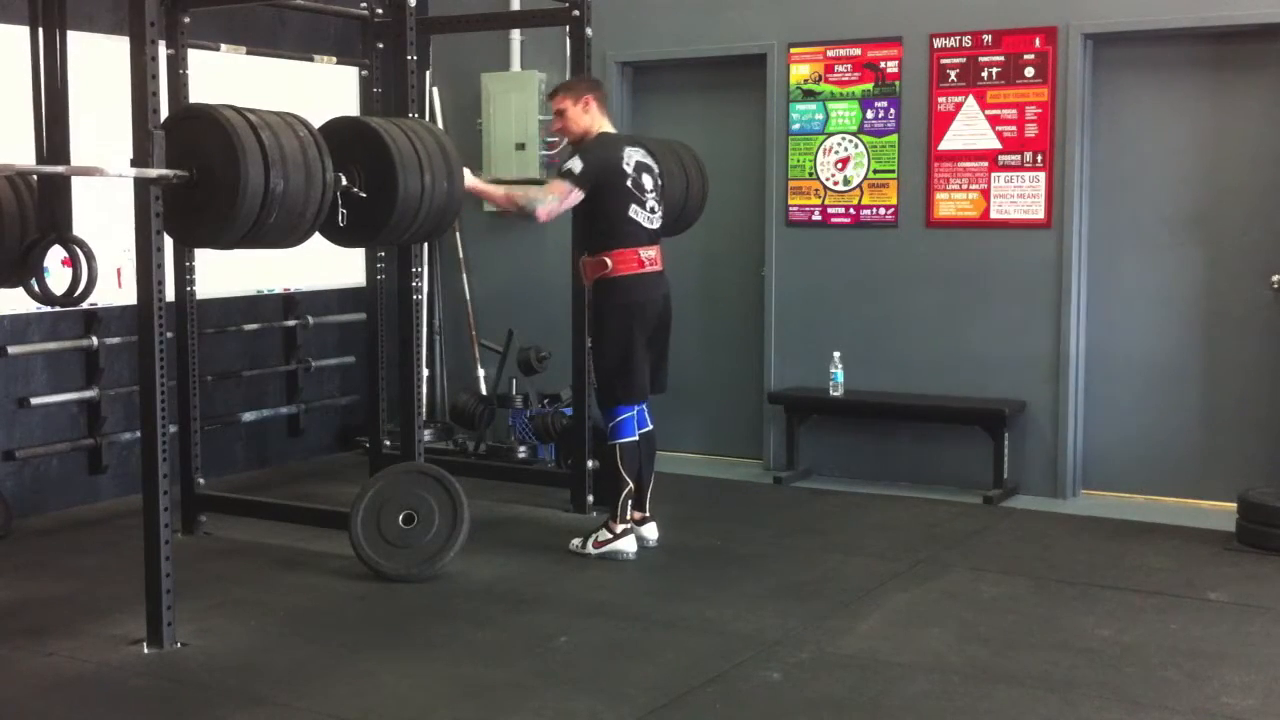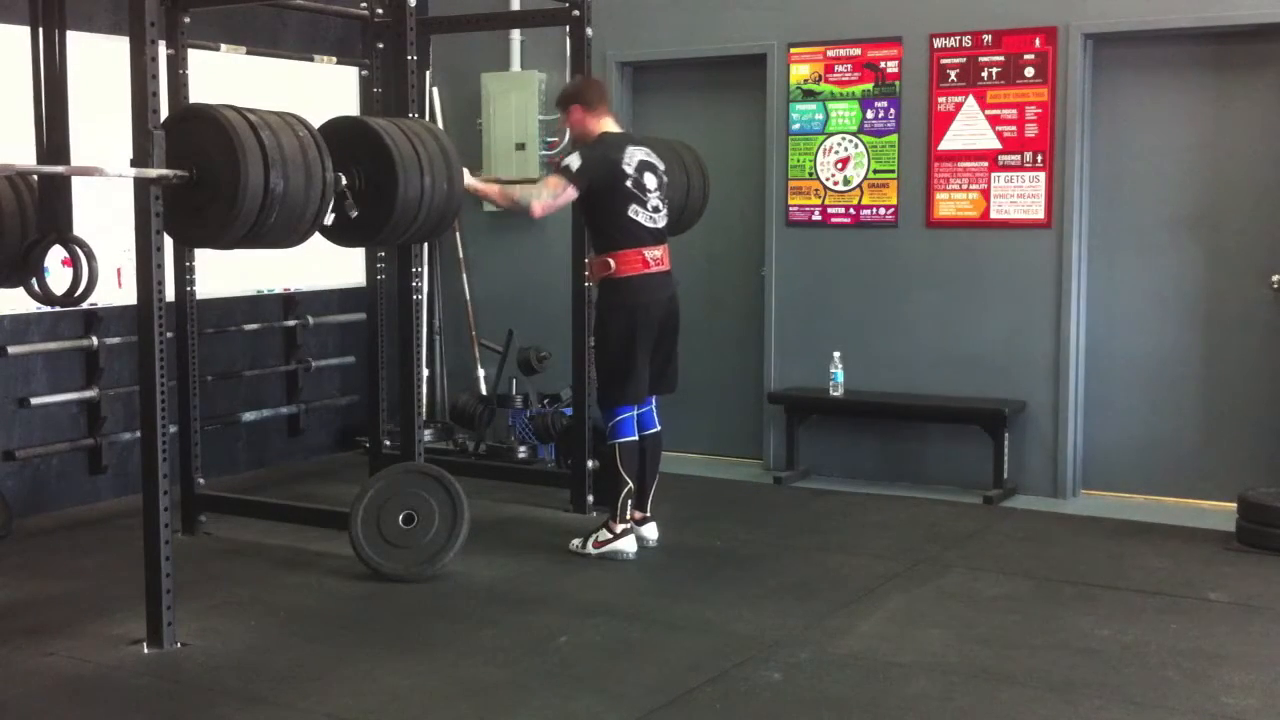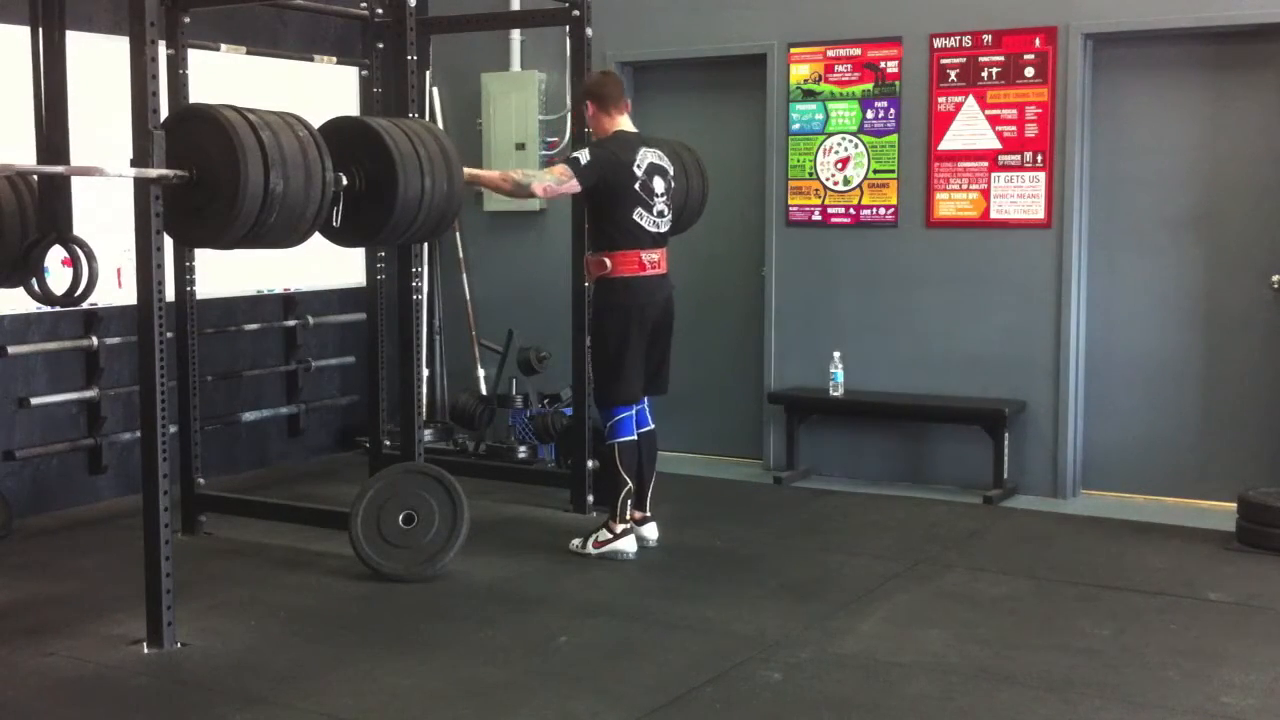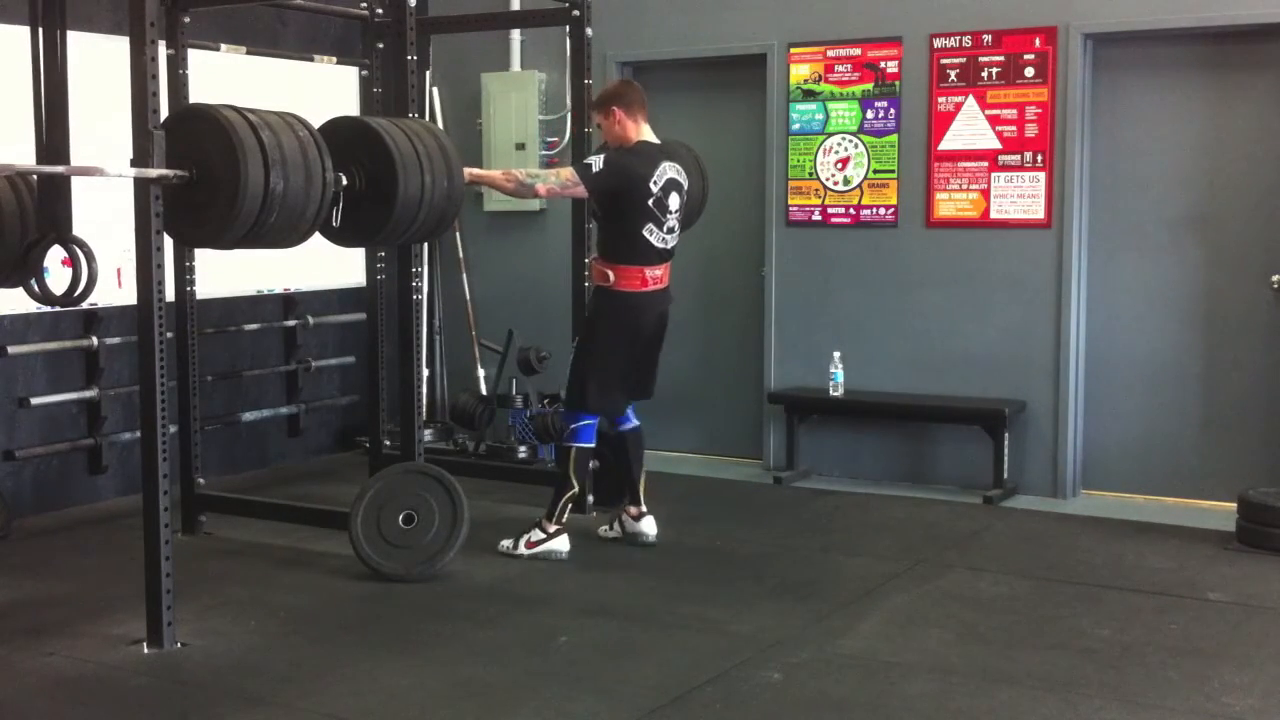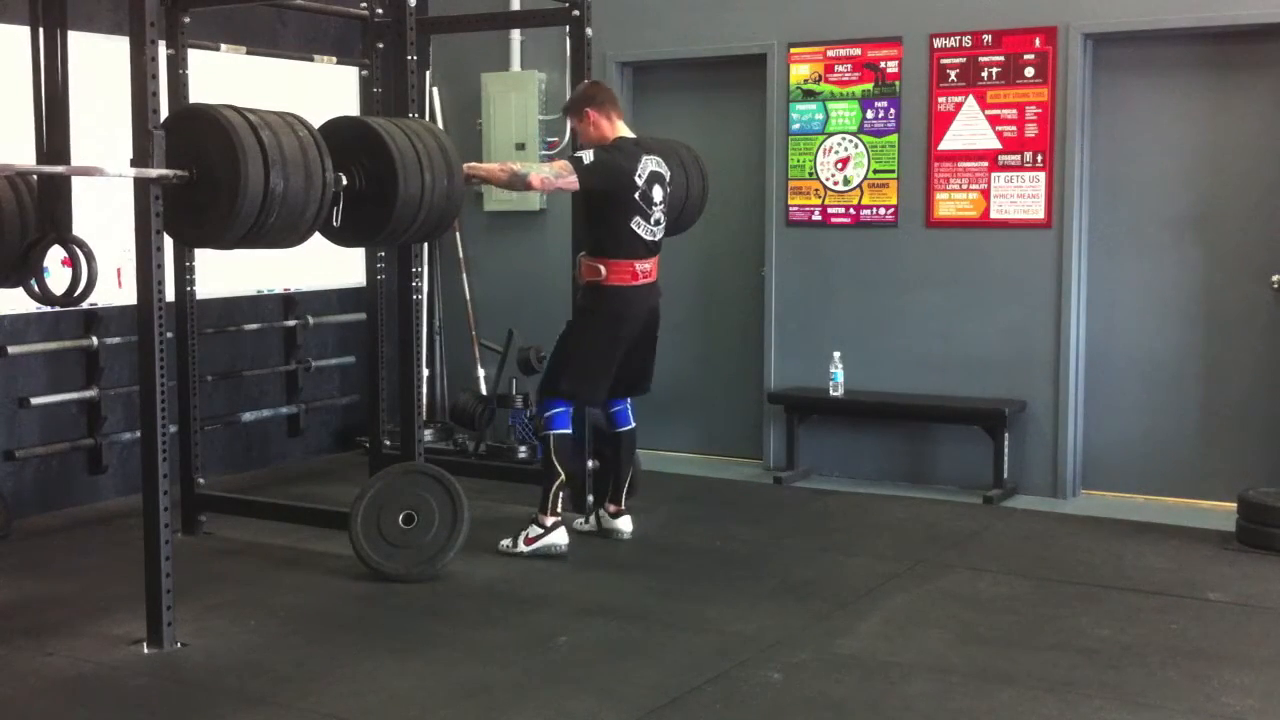
dt=0.5s
person 1, frame 1
left shoulder: (595, 156)
right shoulder: (635, 152)
left elbow: (540, 207)
left wrist: (473, 186)
left hip: (621, 293)
right hip: (652, 288)
left knee: (620, 407)
right knee: (636, 405)
left ankle: (620, 528)
right ankle: (641, 516)
person 1, frame 2
left shoulder: (594, 156)
right shoulder: (644, 152)
left elbow: (534, 202)
left wrist: (472, 186)
left hip: (626, 292)
right hip: (661, 287)
left knee: (619, 406)
right knee: (644, 403)
left ankle: (619, 529)
right ankle: (642, 517)
person 1, frame 3
left shoulder: (604, 154)
right shoulder: (657, 154)
left elbow: (538, 185)
left wrist: (469, 174)
left hip: (622, 291)
right hip: (657, 288)
left knee: (617, 408)
right knee: (638, 404)
left ankle: (619, 529)
right ankle: (642, 517)
person 1, frame 4
left shoulder: (621, 164)
right shoulder: (673, 165)
left elbow: (540, 184)
left wrist: (473, 174)
right wrist: (600, 192)
left hip: (620, 302)
right hip: (654, 301)
left knee: (582, 411)
right knee: (618, 405)
left ankle: (552, 530)
right ankle: (637, 514)
person 1, frame 5
left shoulder: (606, 161)
right shoulder: (652, 158)
left elbow: (535, 177)
left wrist: (469, 169)
left hip: (609, 298)
right hip: (644, 296)
left knee: (556, 400)
right knee: (618, 400)
left ankle: (548, 523)
right ankle: (615, 511)
